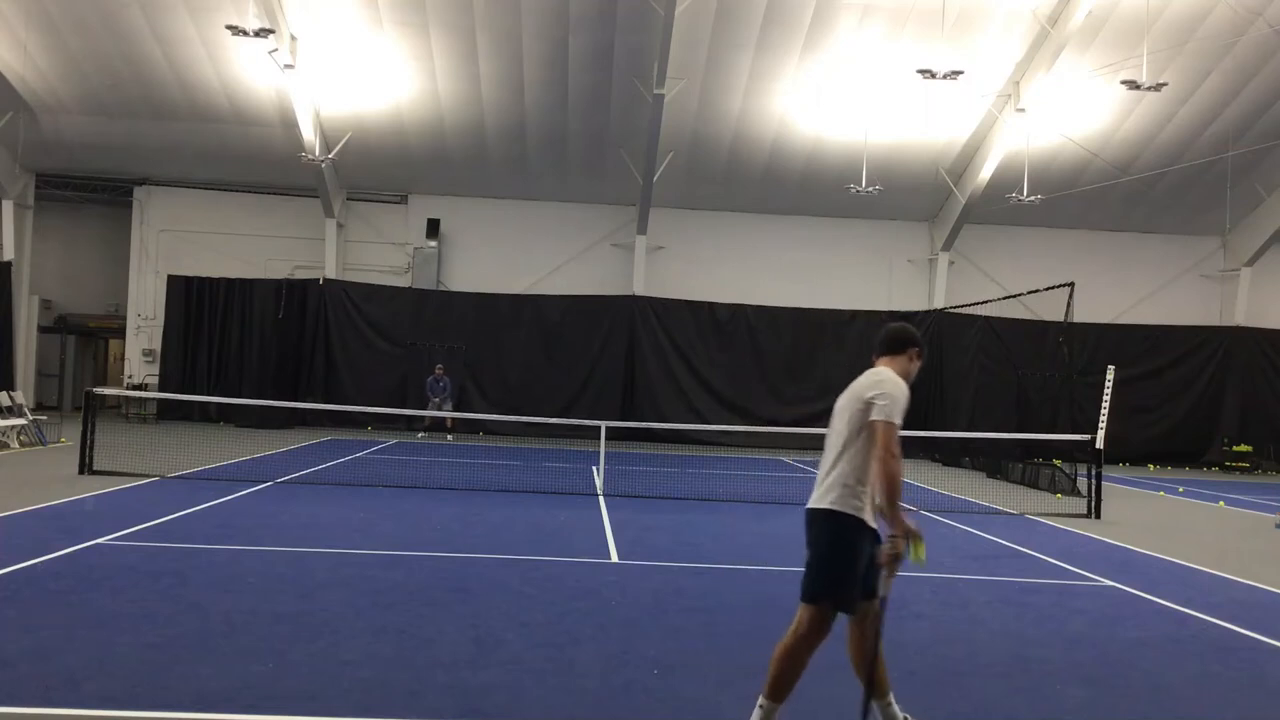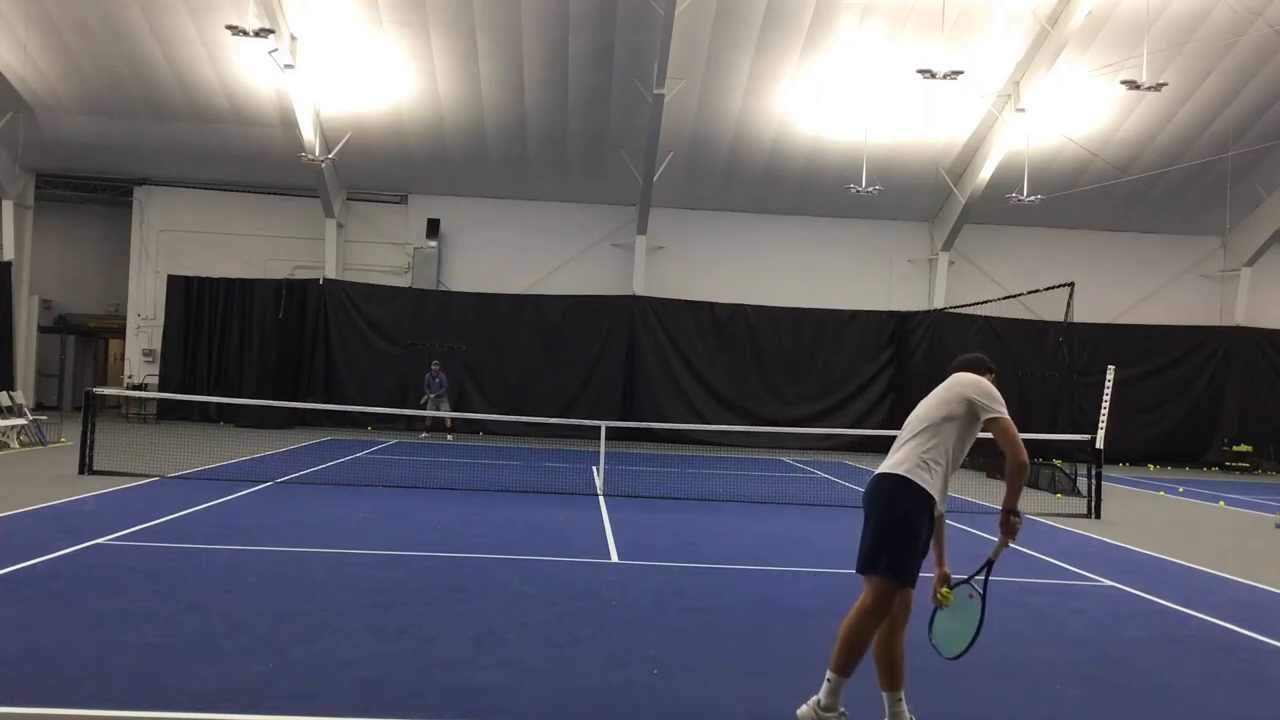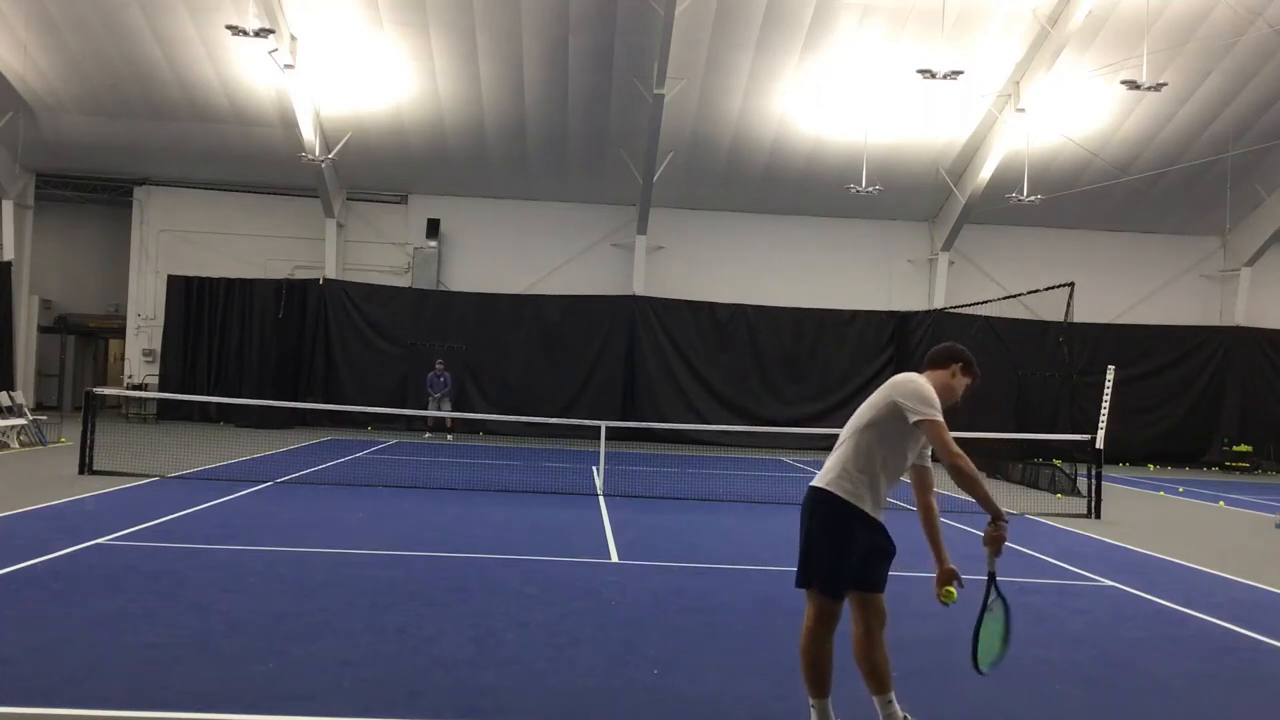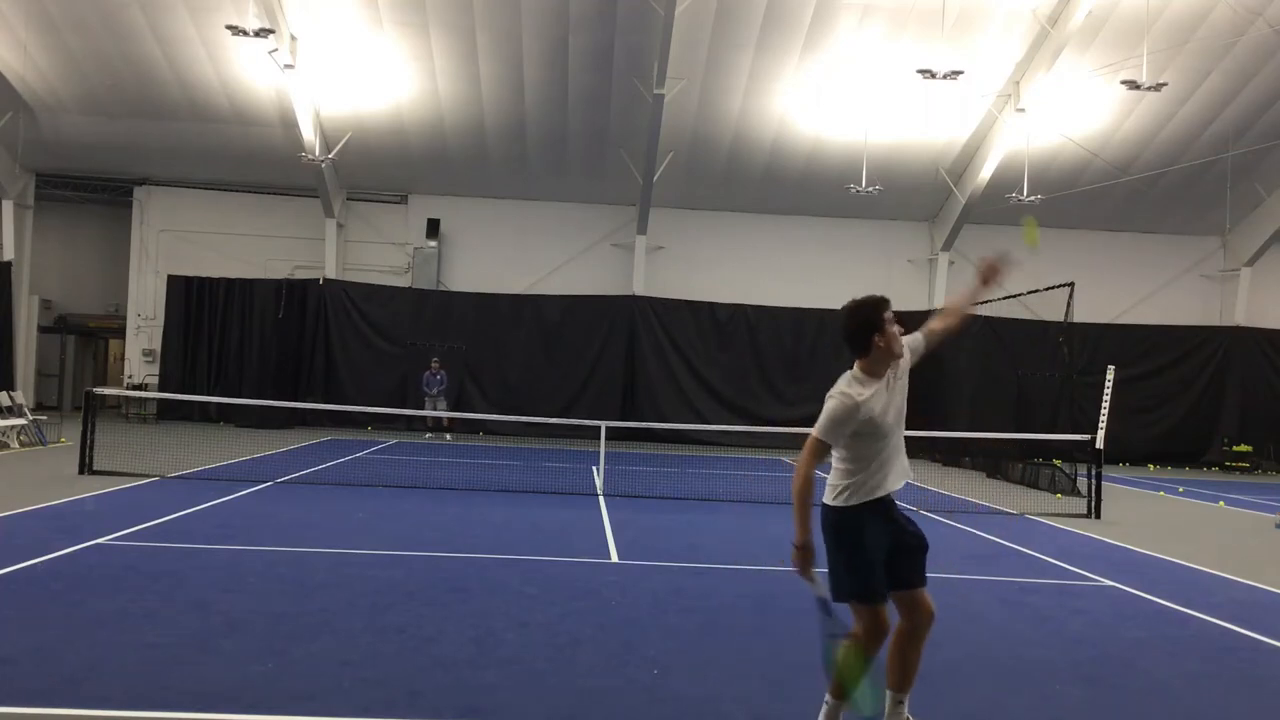
dt=1s
person 1, frame 1
left shoulder: (860, 386)
right shoulder: (892, 386)
right elbow: (887, 457)
left wrist: (893, 520)
right wrist: (896, 530)
left hip: (840, 514)
right hip: (840, 518)
left knee: (867, 620)
right knee: (813, 624)
person 1, frame 2
left shoulder: (945, 401)
right shoulder: (977, 385)
left elbow: (935, 494)
right elbow: (1018, 458)
left wrist: (941, 566)
right wrist: (1009, 510)
left hip: (901, 494)
right hip: (902, 492)
left knee: (898, 611)
right knee: (877, 600)
person 1, frame 3
left shoulder: (919, 423)
right shoulder: (913, 386)
left elbow: (925, 499)
right elbow: (953, 460)
left wrist: (942, 562)
right wrist: (996, 516)
left hip: (863, 515)
right hip: (833, 505)
left knee: (872, 617)
right knee: (822, 616)
person 1, frame 4
left shoulder: (900, 357)
right shoulder: (848, 398)
left elbow: (938, 325)
right elbow: (806, 462)
left wrist: (979, 285)
right wrist: (801, 535)
left hip: (885, 508)
right hip: (851, 516)
left knee: (919, 613)
right knee: (872, 626)
